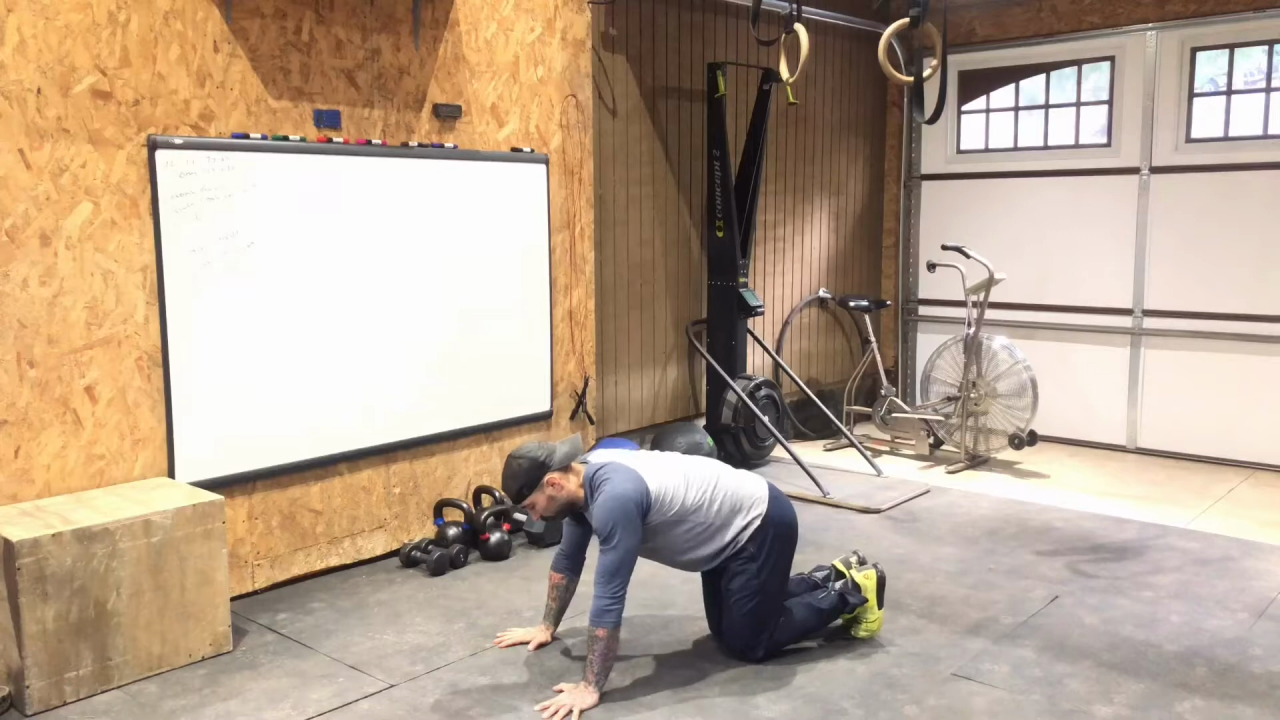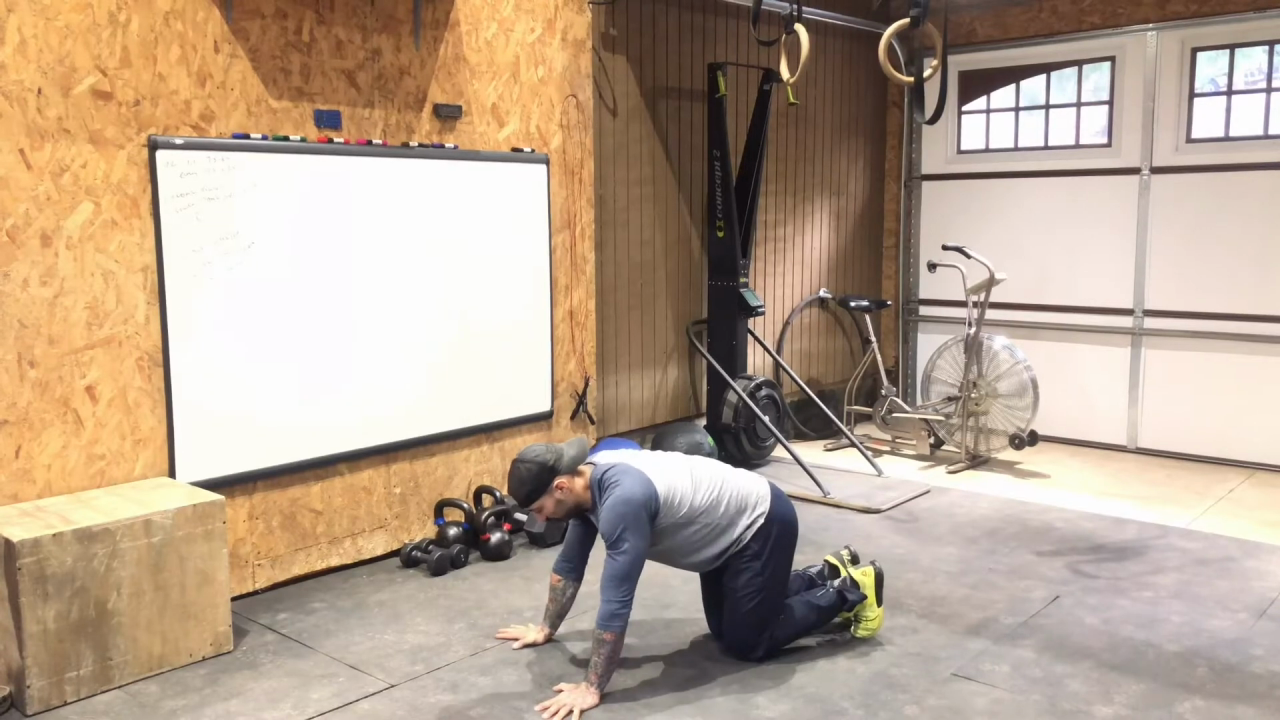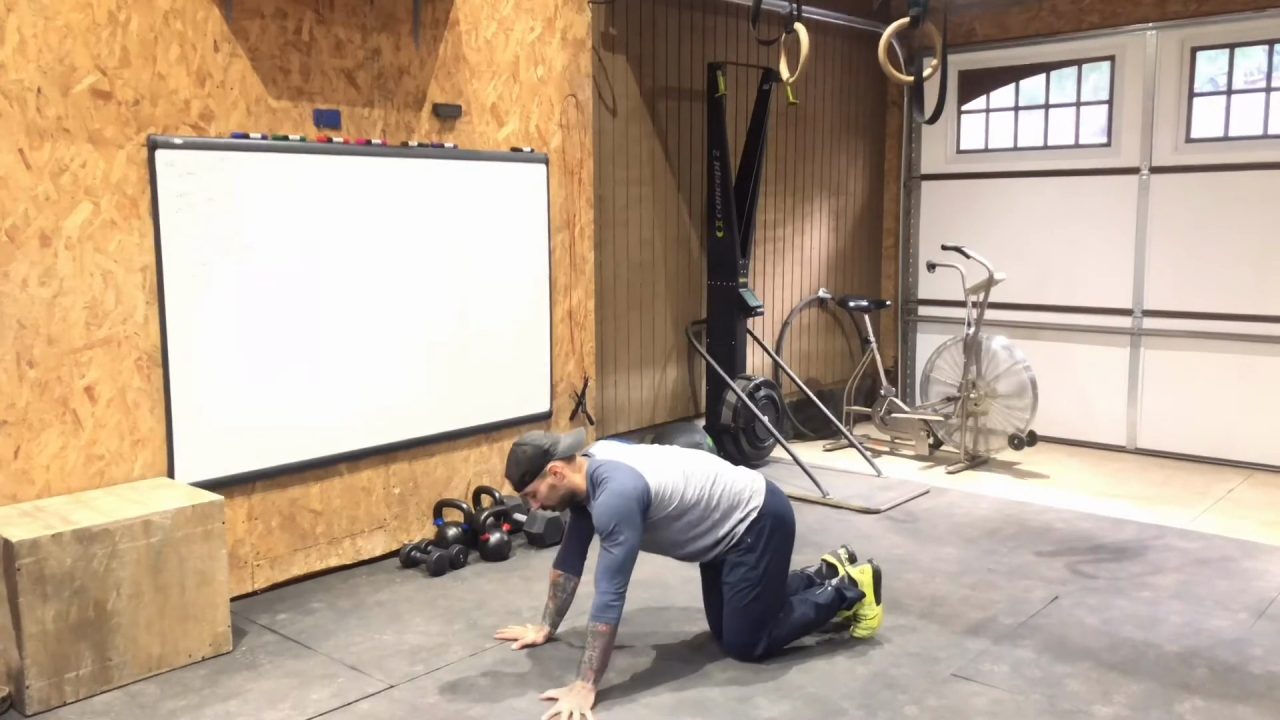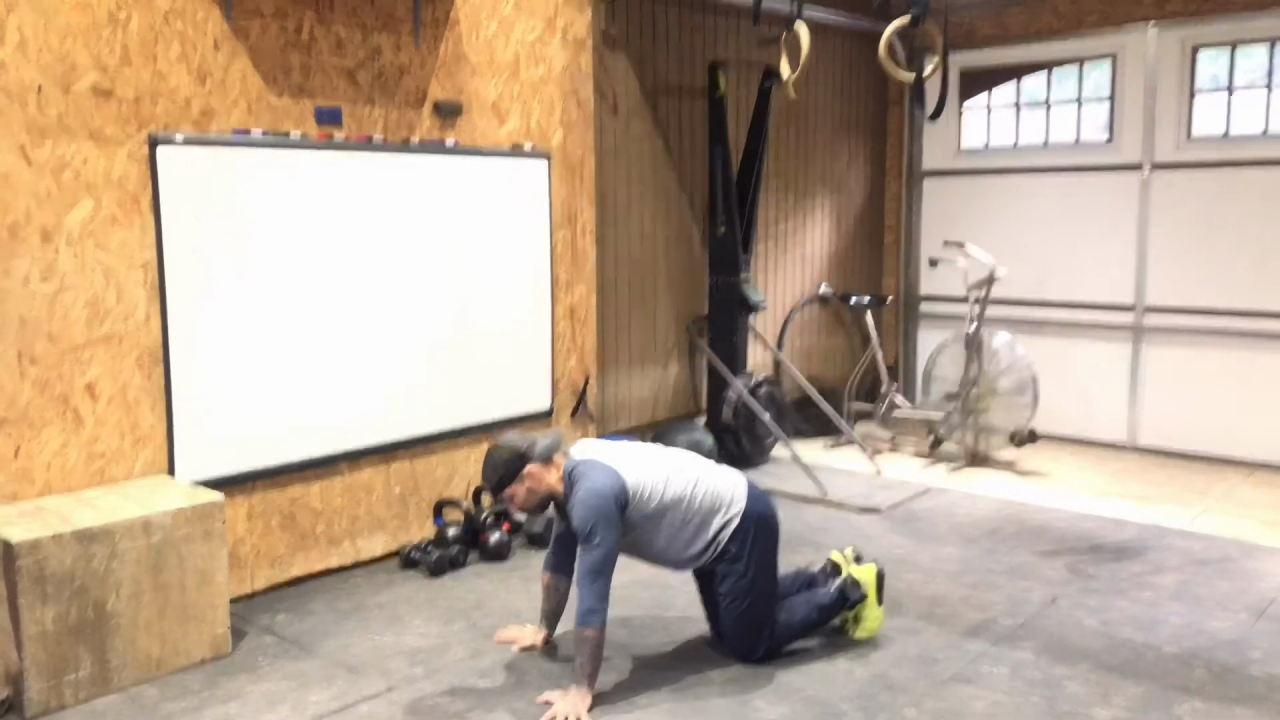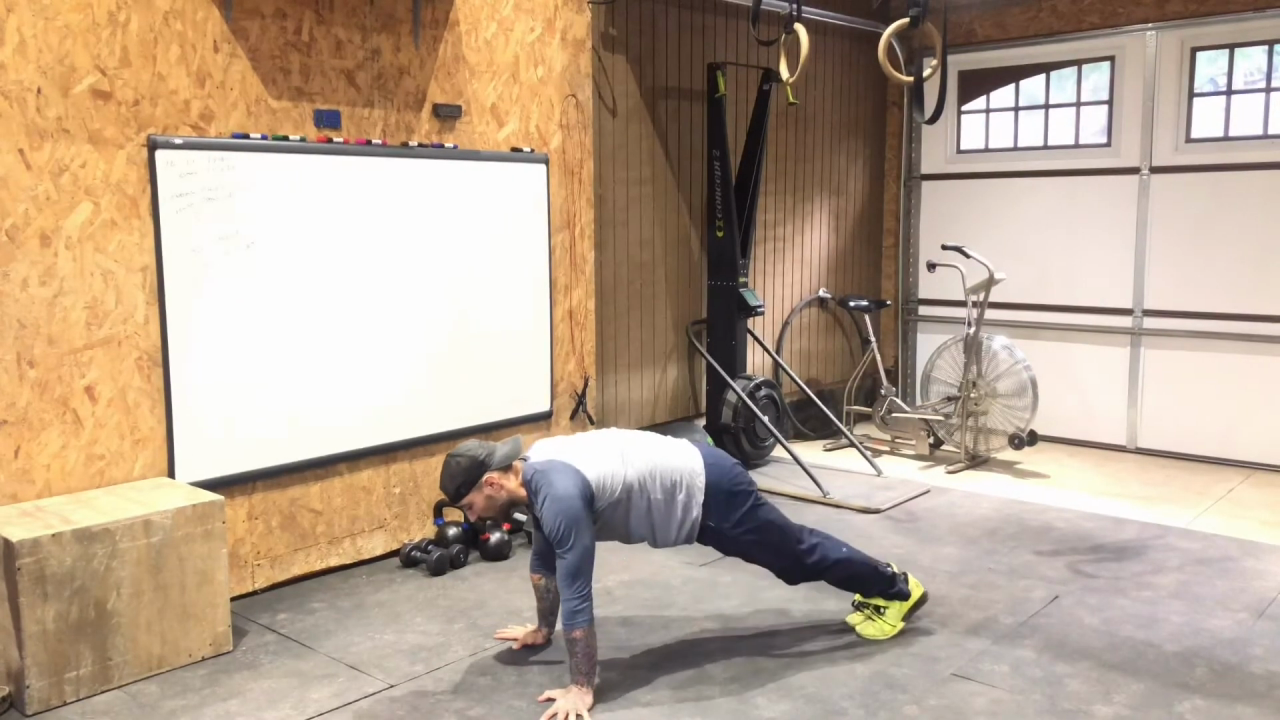
dt=1s
person 1, frame 1
left shoulder: (614, 497)
right shoulder: (583, 482)
left elbow: (609, 596)
right elbow: (567, 561)
left wrist: (590, 688)
right wrist: (546, 627)
left hip: (761, 523)
right hip: (732, 522)
left knee: (747, 644)
right knee: (724, 630)
left ankle: (853, 591)
right ankle: (833, 577)
person 1, frame 2
left shoulder: (623, 499)
right shoulder: (587, 481)
left elbow: (616, 600)
right elbow: (569, 564)
left wrist: (592, 688)
right wrist: (545, 628)
left hip: (762, 524)
right hip: (730, 525)
left knee: (746, 643)
right knee: (724, 629)
left ankle: (851, 589)
right ankle: (828, 573)
person 1, frame 3
left shoulder: (615, 493)
right shoulder: (585, 473)
left elbow: (610, 593)
right elbow: (570, 557)
left wrist: (584, 687)
right wrist: (545, 627)
left hip: (758, 520)
right hip: (729, 520)
left knee: (745, 644)
right knee: (724, 630)
left ankle: (850, 587)
right ankle: (826, 573)
person 1, frame 4
left shoulder: (592, 492)
right shoulder: (569, 472)
left elbow: (592, 597)
right elbow: (559, 559)
right wrist: (543, 629)
left hip: (741, 522)
right hip: (718, 519)
left knee: (749, 645)
right knee: (727, 632)
left ankle: (851, 589)
right ankle: (829, 574)
person 1, frame 5
left shoulder: (557, 495)
right shoulder: (533, 471)
left elbow: (576, 594)
right elbow: (543, 561)
right wrist: (542, 628)
left hip: (708, 491)
right hip: (694, 475)
left knee: (795, 557)
right knee: (790, 547)
left ankle: (896, 589)
right ankle: (881, 578)
